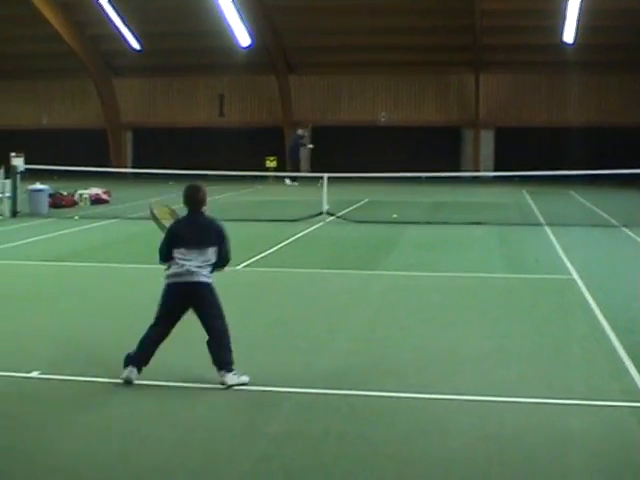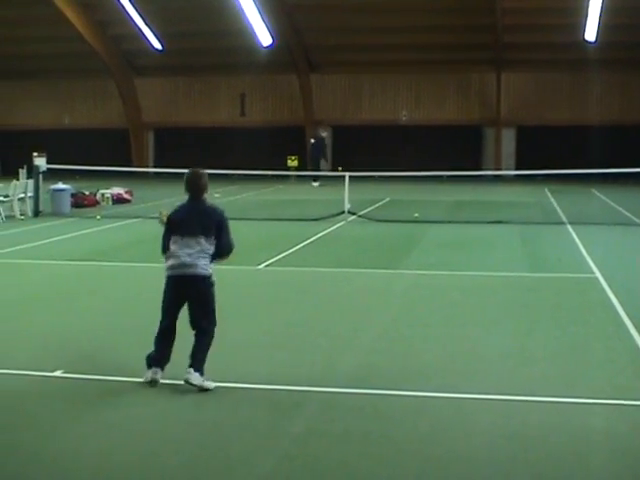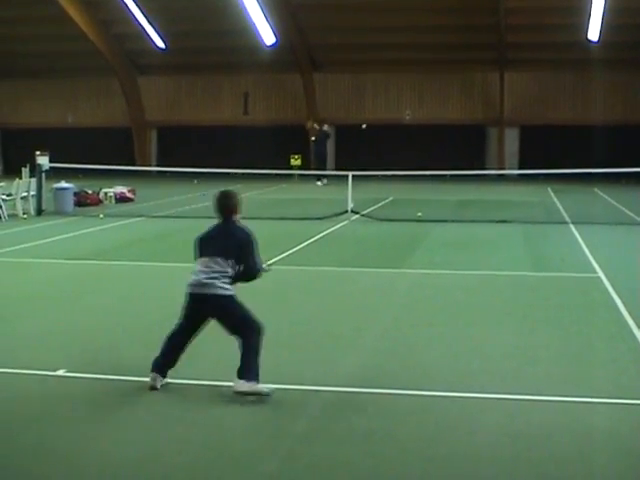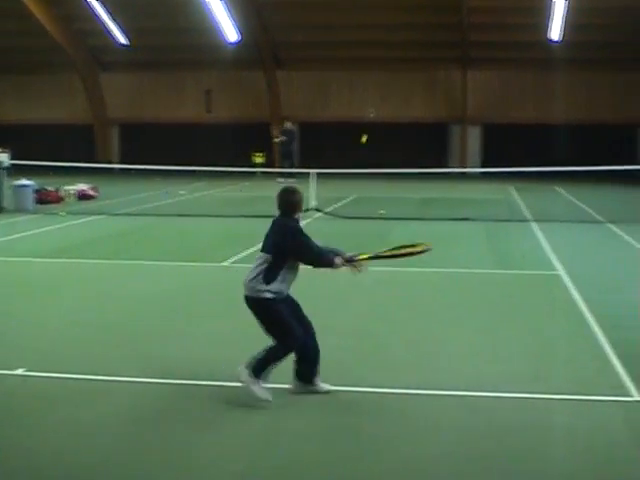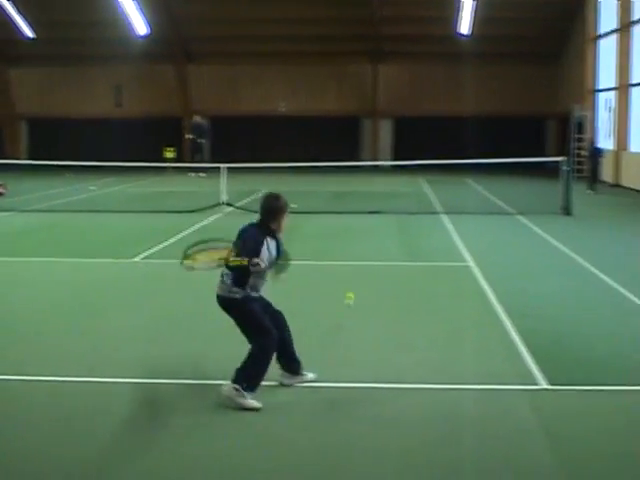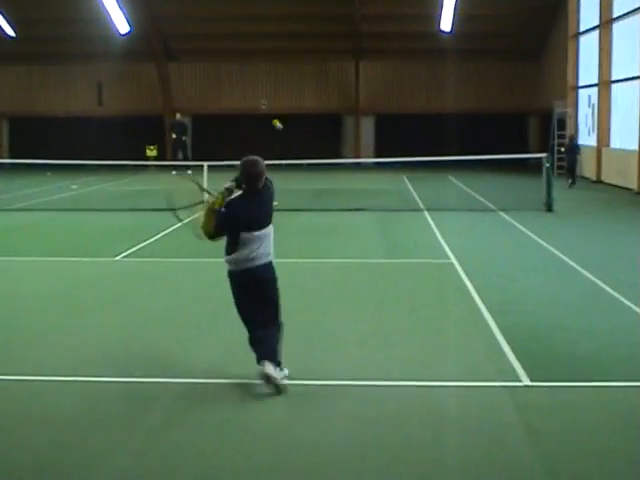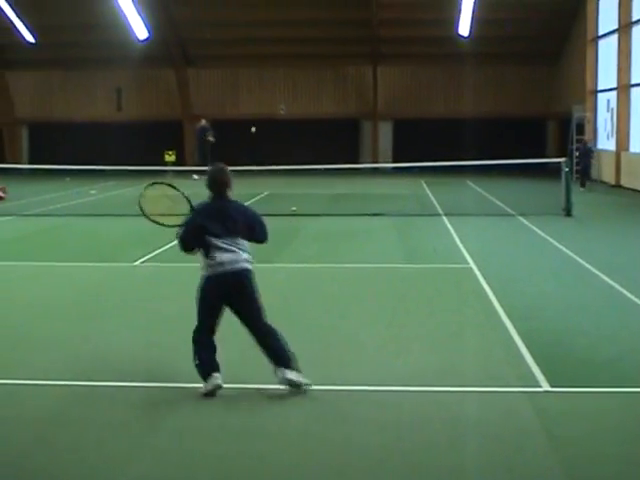
dt=0.4s
person 1, frame 1
left shoulder: (176, 227)
right shoulder: (215, 227)
left elbow: (163, 257)
right elbow: (223, 260)
left hip: (175, 282)
right hip: (200, 282)
left knee: (160, 326)
right knee: (218, 329)
left ankle: (133, 366)
right ankle: (226, 372)
person 1, frame 2
left shoulder: (174, 215)
right shoulder: (216, 215)
left elbow: (165, 248)
right elbow: (226, 249)
left hip: (174, 273)
right hip: (200, 274)
left knee: (167, 323)
right knee: (205, 326)
left ankle: (155, 367)
right ankle: (195, 371)
person 1, frame 3
left shoulder: (205, 237)
right shoulder: (243, 235)
right elbow: (252, 271)
right wrist: (234, 275)
left hip: (196, 291)
right hip: (219, 294)
left knee: (182, 332)
right knee: (252, 331)
left ankle: (158, 373)
right ankle: (246, 380)
person 1, frame 4
left shoulder: (283, 227)
right shoulder: (288, 229)
left elbow: (310, 250)
right elbow: (313, 255)
left wrist: (344, 258)
right wrist: (336, 260)
left hip: (273, 291)
right hip: (260, 294)
left knee: (305, 330)
right knee: (293, 337)
left ankle: (306, 380)
right ankle: (252, 372)
person 1, frame 5
left shoulder: (272, 237)
right shoulder: (251, 235)
right elbow: (235, 262)
right wrist: (250, 264)
left hip: (247, 293)
right hip: (234, 295)
left knee: (278, 322)
right knee: (267, 338)
left ankle: (292, 372)
right ankle: (238, 388)
person 1, frame 6
left shoulder: (233, 208)
right shoulder: (267, 192)
left elbow: (212, 233)
right elbow: (263, 184)
left wrist: (214, 207)
right wrist: (237, 186)
left hip: (237, 270)
right hip: (263, 267)
left knee: (254, 320)
right knee: (271, 320)
left ankle: (269, 363)
right ankle: (270, 364)
person 1, frame 7
left shoulder: (200, 212)
right shoulder: (243, 211)
left elbow: (186, 244)
right elbow: (262, 236)
left wrist: (187, 233)
left hip: (215, 277)
right hip: (241, 273)
left knee: (204, 330)
right knee: (260, 326)
left ankle: (211, 376)
right ankle: (287, 369)
